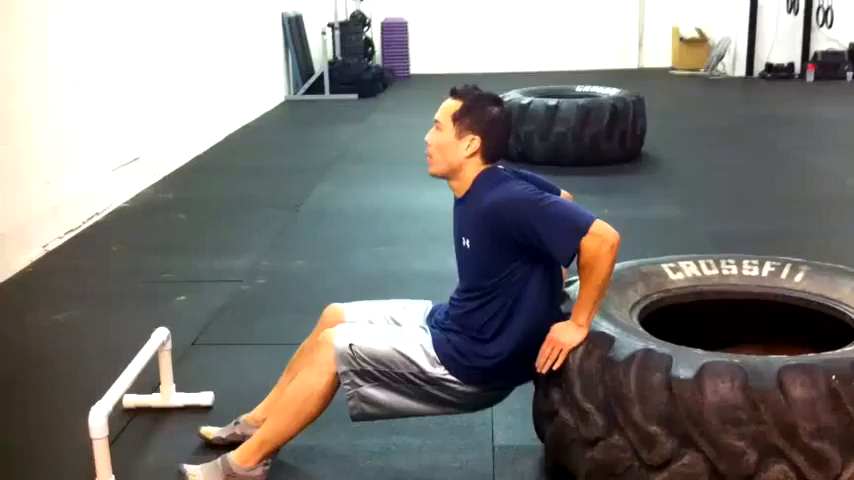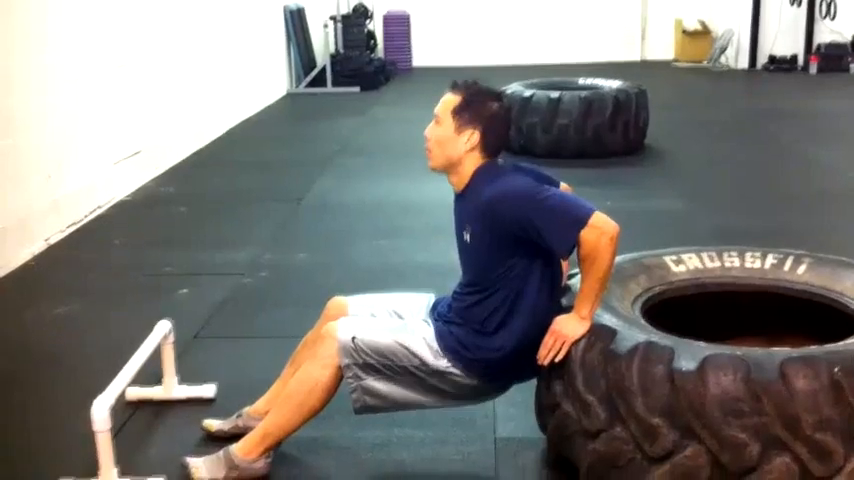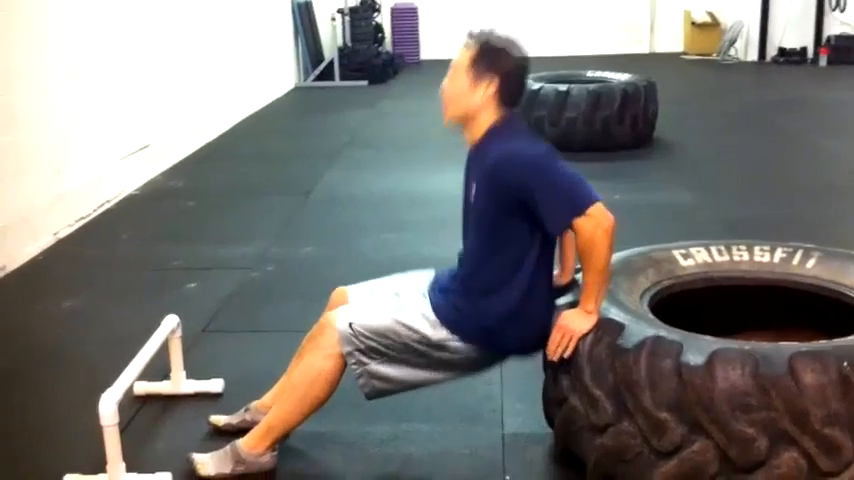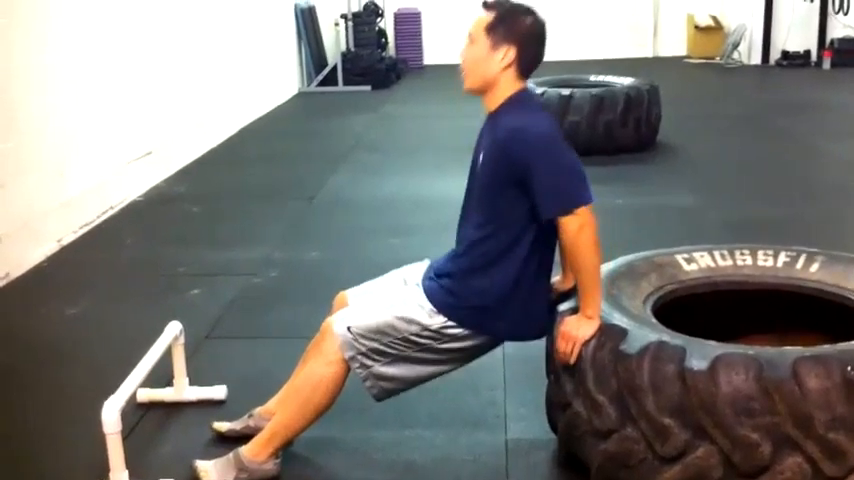
dt=0.2s
person 1, frame 1
left shoulder: (505, 202)
right shoulder: (490, 185)
left elbow: (603, 239)
right elbow: (562, 201)
left wrist: (577, 324)
right wrist: (542, 290)
left hip: (470, 359)
right hip: (454, 324)
left knee: (333, 347)
right knee: (334, 318)
right ankle: (256, 423)
person 1, frame 2
left shoulder: (504, 196)
right shoulder: (486, 181)
left elbow: (602, 231)
right elbow: (562, 195)
left wrist: (580, 316)
right wrist: (549, 290)
left hip: (475, 351)
right hip: (458, 317)
left knee: (335, 339)
right knee: (337, 311)
right ankle: (258, 417)
person 1, frame 3
left shoulder: (514, 157)
right shoulder: (496, 143)
left elbow: (596, 220)
right elbow: (565, 201)
left wrist: (586, 311)
right wrist: (563, 273)
left hip: (476, 321)
right hip: (462, 291)
left knee: (338, 329)
right knee: (343, 301)
right ankle: (266, 411)
person 1, frame 4
left shoulder: (528, 132)
right shoulder: (510, 117)
left elbow: (577, 219)
right elbow: (561, 209)
left wrist: (588, 315)
right wrist: (567, 278)
left hip: (472, 305)
right hip: (458, 276)
left knee: (339, 337)
right knee: (346, 308)
right ankle: (271, 417)
